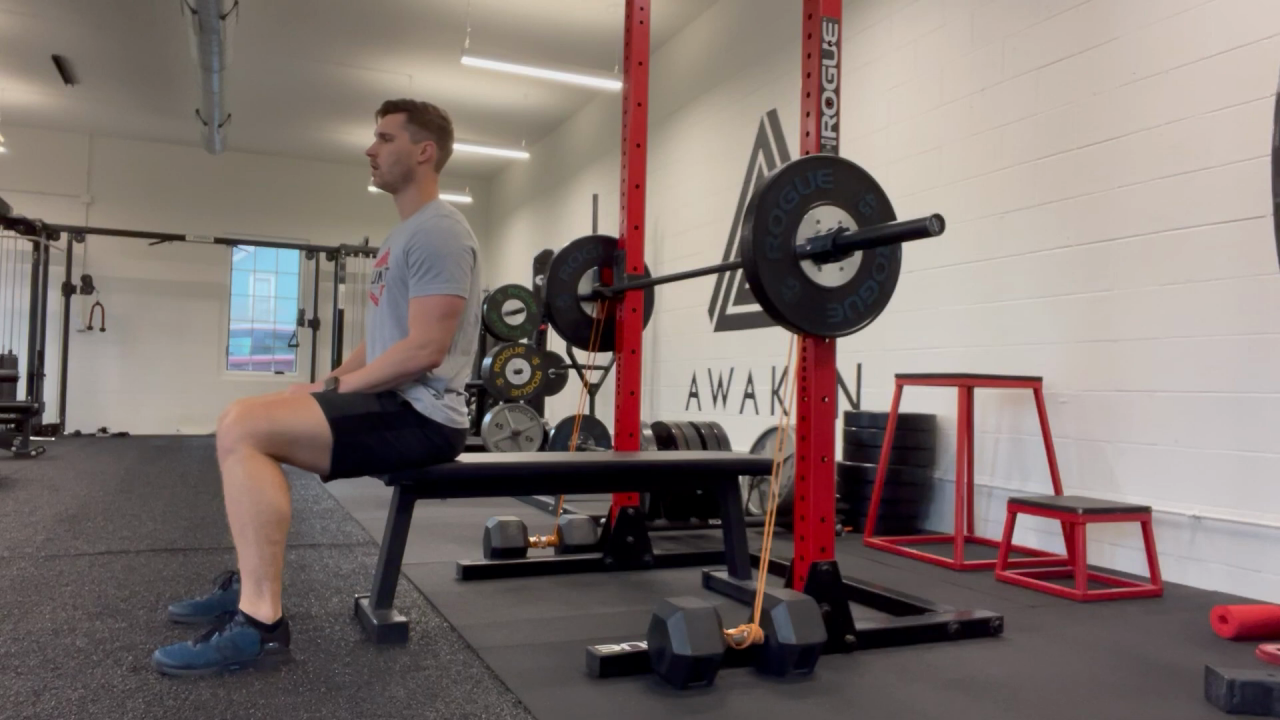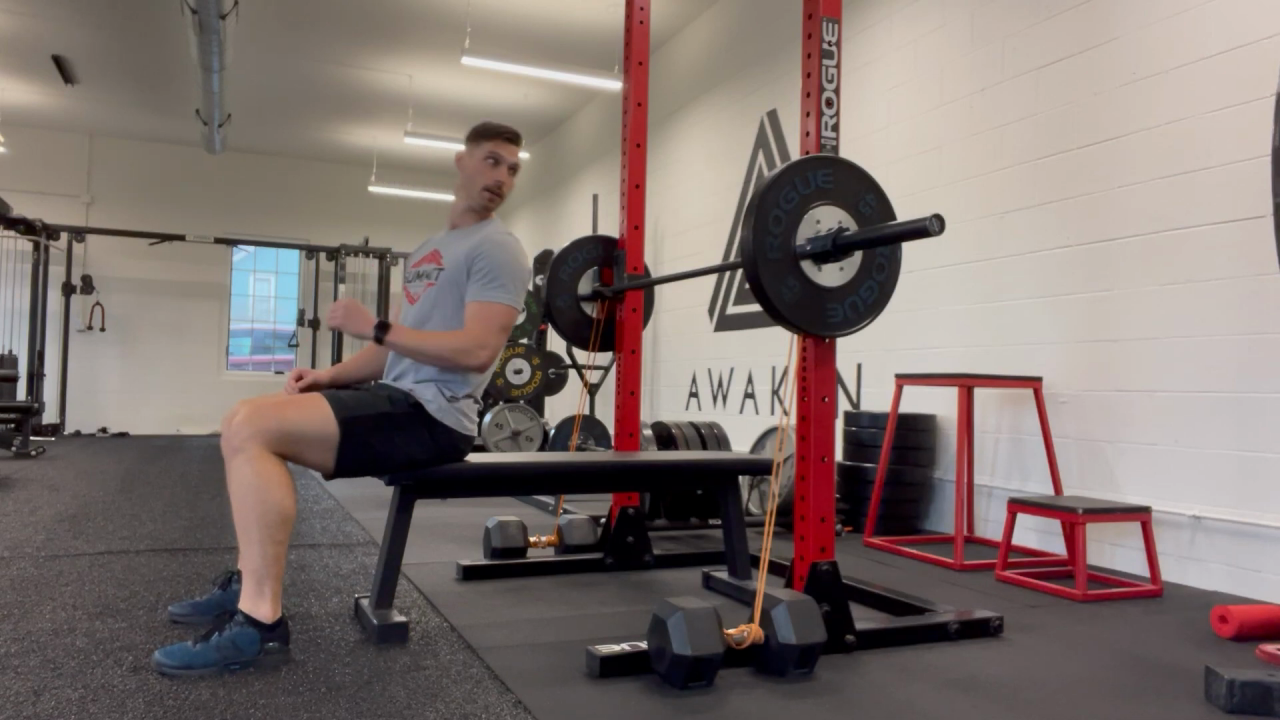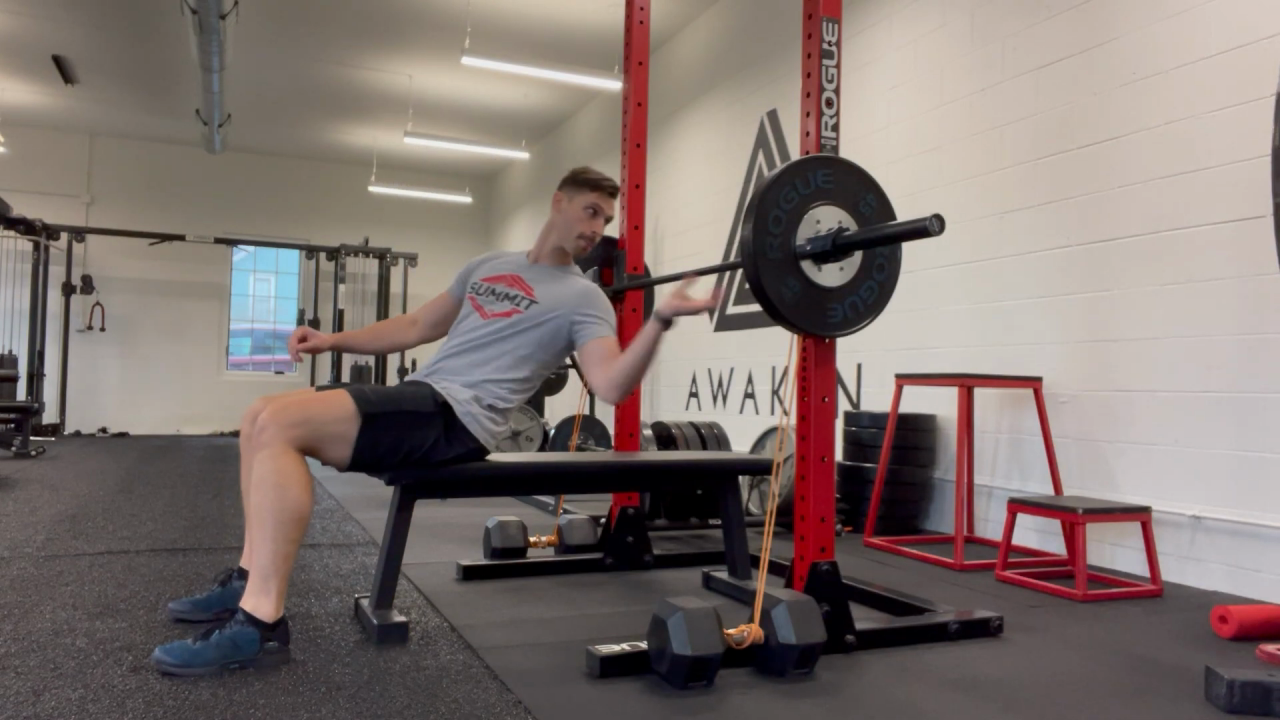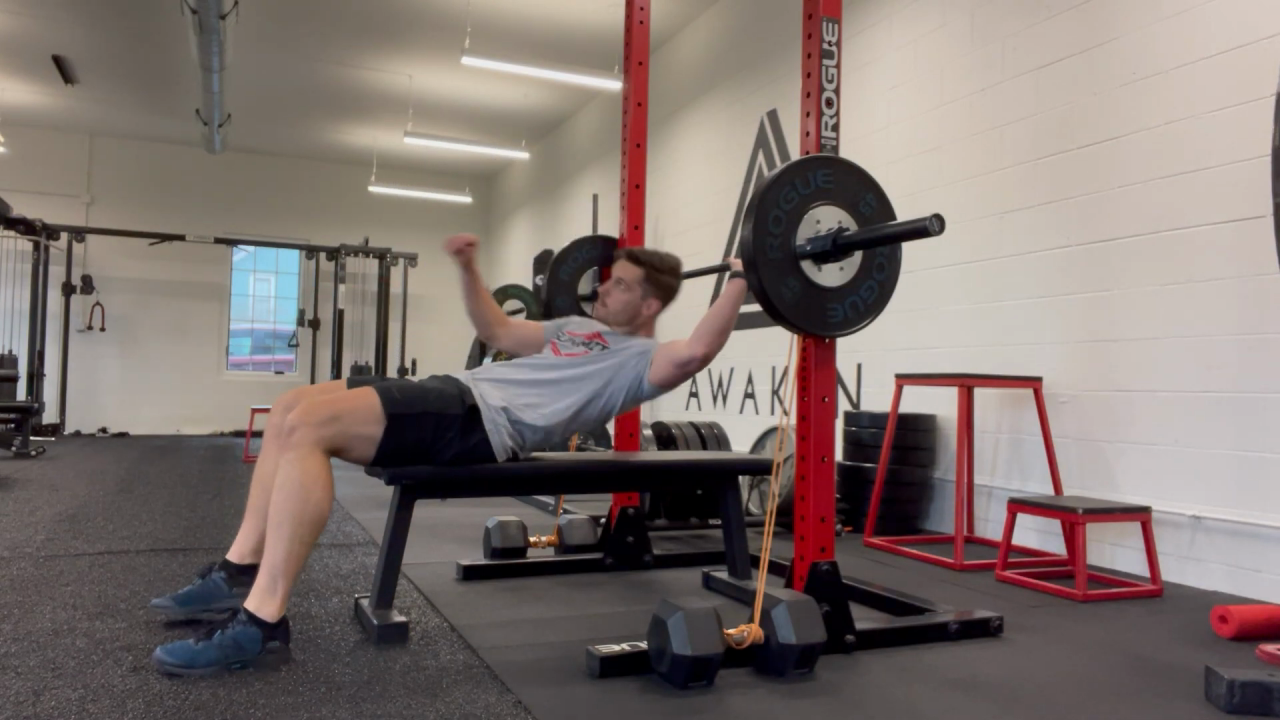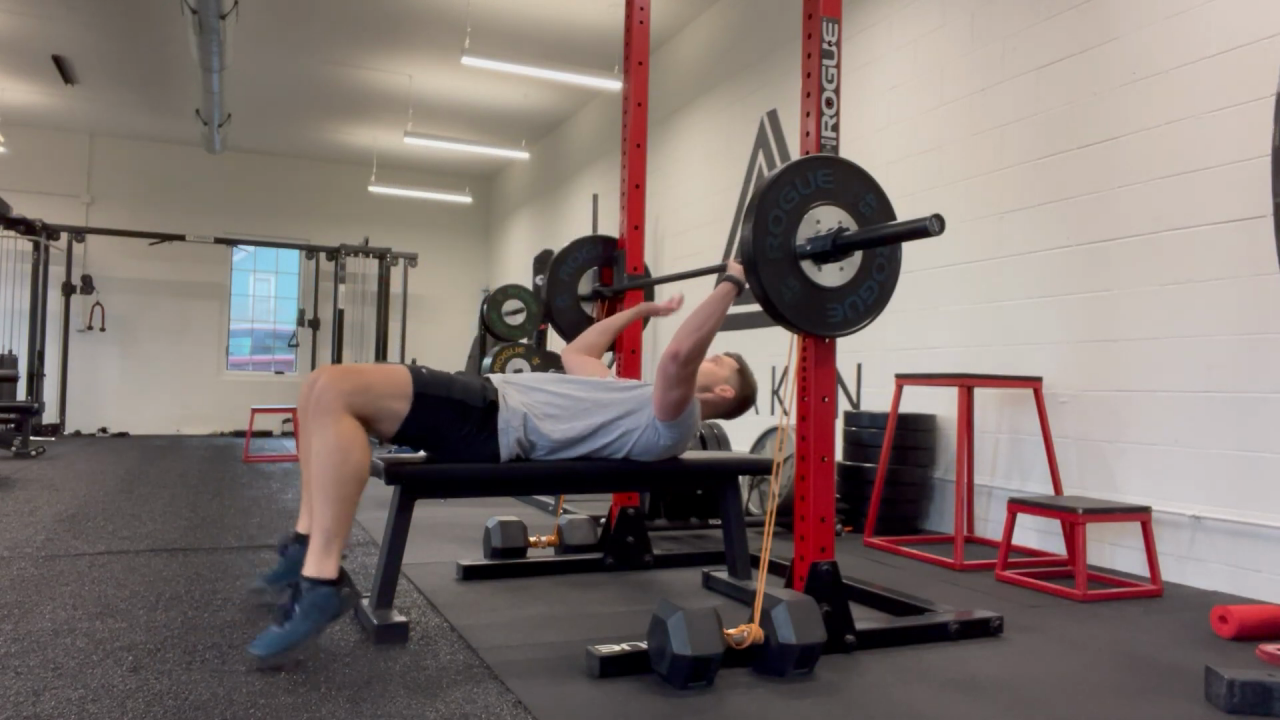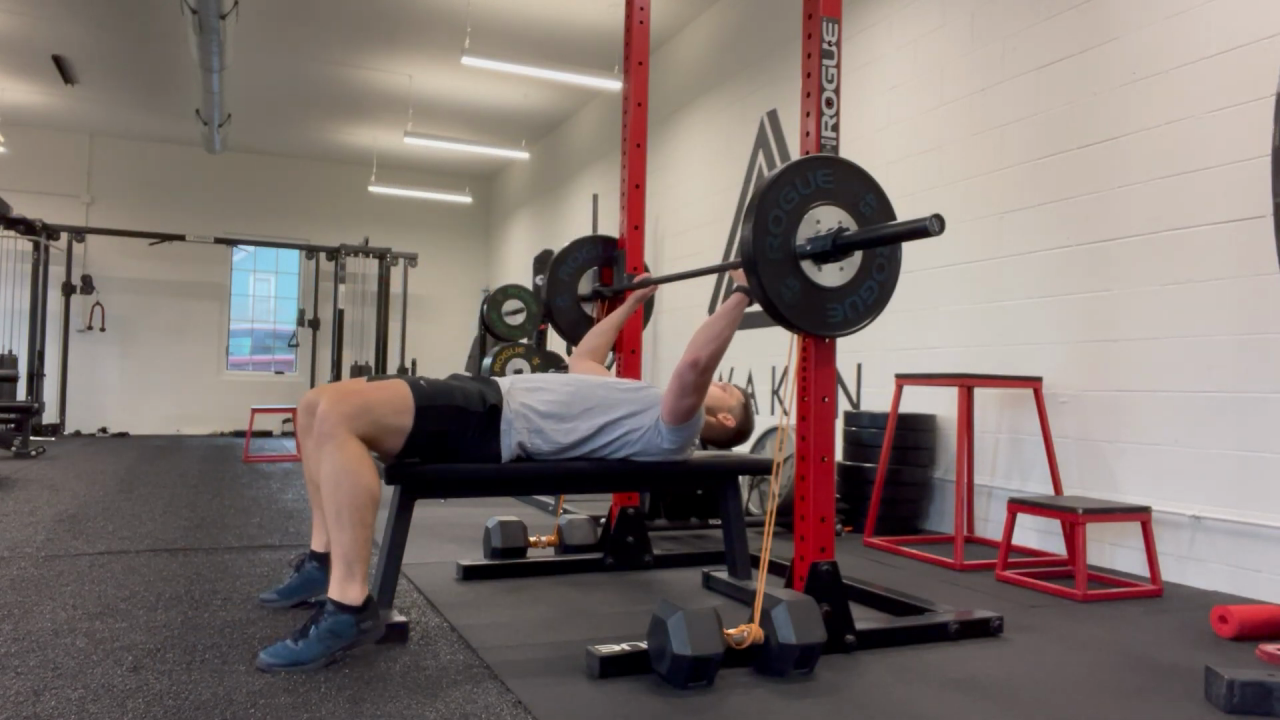
dt=0.5s
person 1, frame 1
left shoulder: (437, 231)
right shoulder: (408, 233)
left elbow: (424, 351)
left wrist: (334, 388)
right wrist: (329, 383)
left hip: (420, 418)
right hip: (396, 406)
left knee: (242, 429)
right knee: (245, 426)
left ankle: (261, 623)
right ankle: (250, 583)
person 1, frame 2
left shoulder: (498, 250)
right shoulder: (432, 249)
left elbow: (477, 350)
left wrist: (374, 328)
right wrist: (329, 374)
left hip: (430, 417)
right hip: (401, 401)
left knee: (251, 426)
right knee: (246, 423)
left ankle: (259, 622)
right ankle: (245, 581)
person 1, frame 3
left shoulder: (583, 300)
right shoulder: (488, 264)
left elbow: (613, 388)
right elbow: (417, 324)
left wrist: (661, 318)
right wrist: (334, 341)
left hip: (451, 418)
right hip: (419, 396)
left knee: (278, 425)
right knee: (263, 418)
left ankle: (261, 622)
right ankle: (253, 576)
person 1, frame 4
left shoulder: (644, 359)
right shoulder: (581, 328)
left elbow: (694, 350)
right elbow: (495, 329)
left wrist: (738, 280)
right wrist: (469, 267)
left hip: (478, 424)
right hip: (461, 394)
left knee: (307, 425)
right knee: (293, 406)
left ankle: (260, 622)
right ankle: (241, 567)
person 1, frame 5
left shoulder: (672, 422)
right shoulder: (635, 394)
left elbow: (677, 352)
right elbow: (578, 352)
left wrist: (731, 282)
right wrist: (638, 310)
left hip: (495, 425)
right hip: (490, 396)
left knee: (334, 391)
right knee: (323, 388)
left ankle: (322, 581)
right ankle: (308, 543)
person 1, frame 6
left shoulder: (675, 430)
right shoulder: (643, 403)
left elbow: (694, 362)
right elbow: (583, 358)
left wrist: (742, 294)
right wrist: (632, 301)
left hip: (499, 427)
right hip: (490, 400)
left knee: (338, 414)
right knee: (318, 406)
left ankle: (349, 607)
right ankle: (325, 562)
